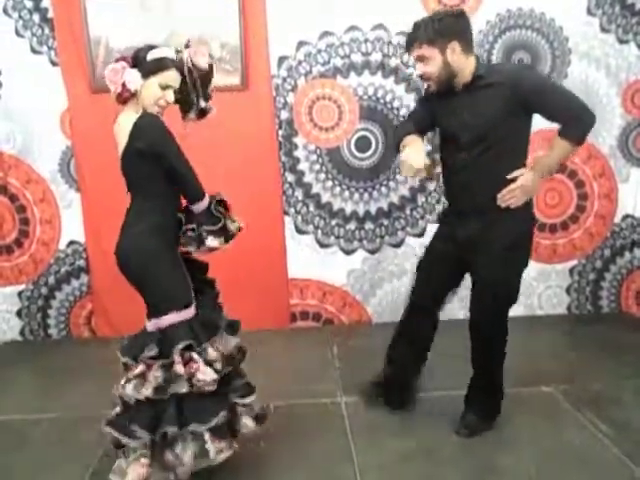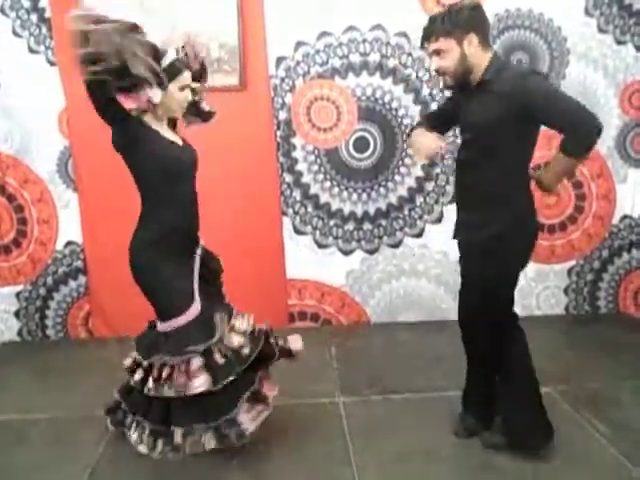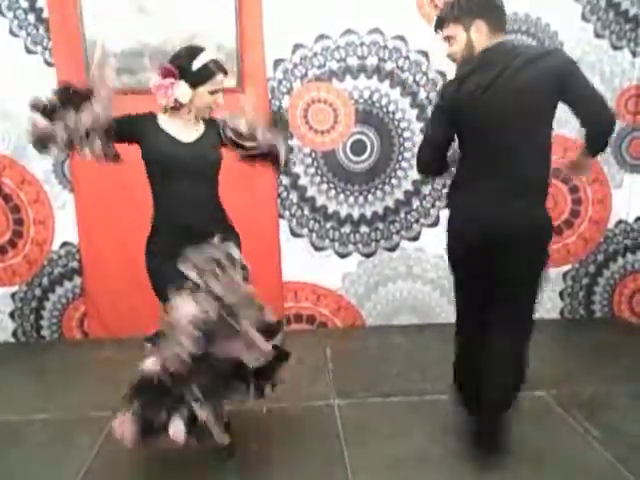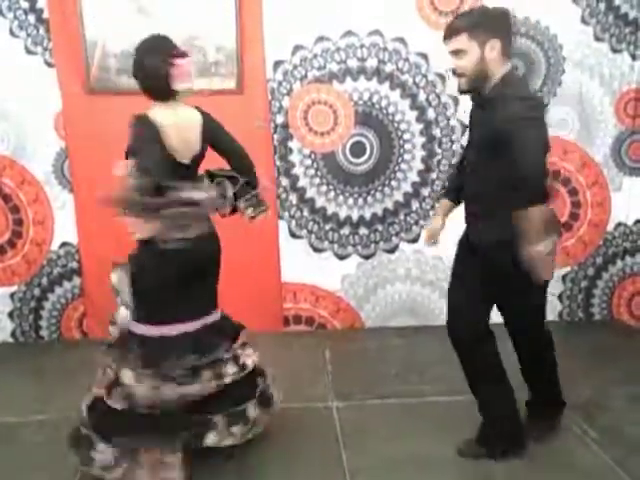
dt=0.5s
person 1, frame 1
left shoulder: (514, 81)
right shoulder: (437, 95)
left elbow: (579, 117)
right elbow: (410, 127)
left wrist: (538, 175)
right wrist: (410, 148)
left hip: (503, 226)
right hip: (456, 221)
left knee: (486, 319)
right knee: (423, 300)
left ankle: (482, 405)
right ankle: (396, 385)
person 1, frame 2
left shoulder: (522, 86)
right shoulder: (467, 93)
left elbow: (585, 125)
right elbow: (430, 121)
left wrist: (546, 177)
right wrist: (422, 136)
left hip: (503, 230)
right hip: (478, 225)
left knee: (481, 321)
right knee: (496, 321)
left ankle: (500, 416)
right ankle: (484, 407)
person 1, frame 3
left shoulder: (457, 91)
right shoulder: (552, 65)
left elbow: (429, 163)
right elbow: (600, 119)
right wrist: (586, 157)
left hip: (470, 220)
right hip: (525, 221)
left knee: (474, 314)
right knee: (511, 319)
left ankle: (478, 403)
right ankle: (488, 413)
person 1, frame 4
left shoulder: (515, 104)
right shoulder: (487, 101)
left elbow: (533, 176)
left wrist: (536, 242)
right wrist: (442, 208)
left hip: (515, 246)
right hip: (483, 239)
left knee: (528, 330)
right knee: (465, 327)
left ankle: (505, 431)
right ankle: (524, 417)
person 2, frame 1
left shoulder: (131, 122)
right shoulder: (149, 127)
left elbow: (190, 101)
right elbow: (186, 180)
left wrist: (193, 67)
right wrist: (209, 217)
left hip: (146, 243)
right hip: (149, 248)
left knee: (190, 321)
right knee: (182, 334)
right ankle: (166, 442)
person 2, frame 2
left shoulder: (170, 129)
right shoulder: (130, 130)
left elbow: (198, 108)
right elbow: (100, 85)
left wrist: (183, 57)
left hip: (184, 249)
right hip: (157, 256)
left knee: (206, 326)
right knee: (193, 334)
person 2, frame 3
left shoulder: (216, 129)
right shoulder: (146, 126)
left elbow: (267, 147)
right elbow: (87, 130)
left wrist: (248, 130)
right wrist: (95, 105)
left hip: (215, 242)
right hip: (168, 248)
right knee: (188, 324)
person 2, frame 4
left shoulder: (144, 125)
right shoulder: (202, 120)
left elbow: (143, 187)
right elbow: (246, 168)
left wrist: (144, 220)
left hip: (160, 249)
right hip: (202, 243)
left knee: (150, 339)
right knee: (203, 326)
left ankle: (151, 444)
right ankle: (228, 417)
